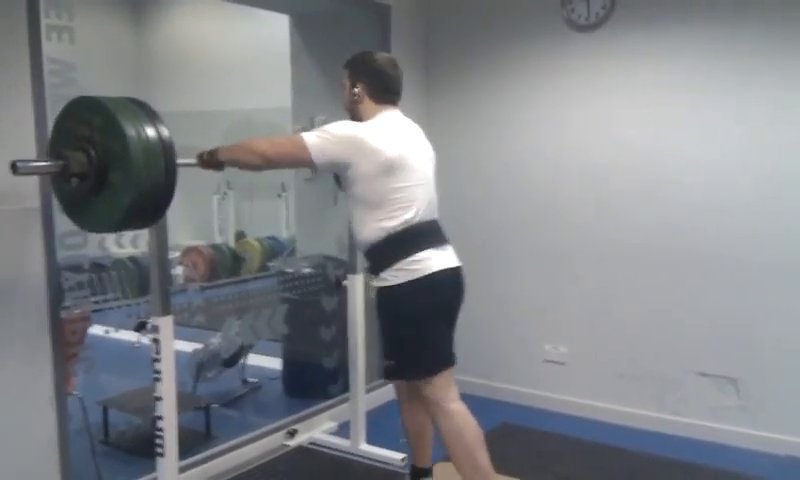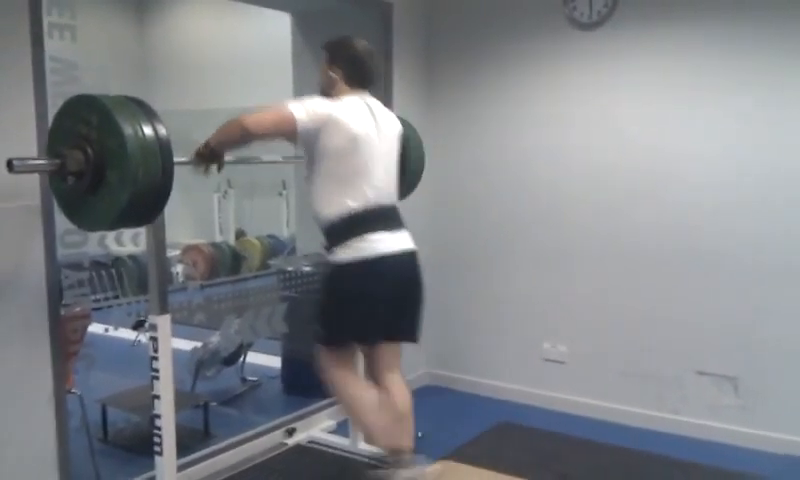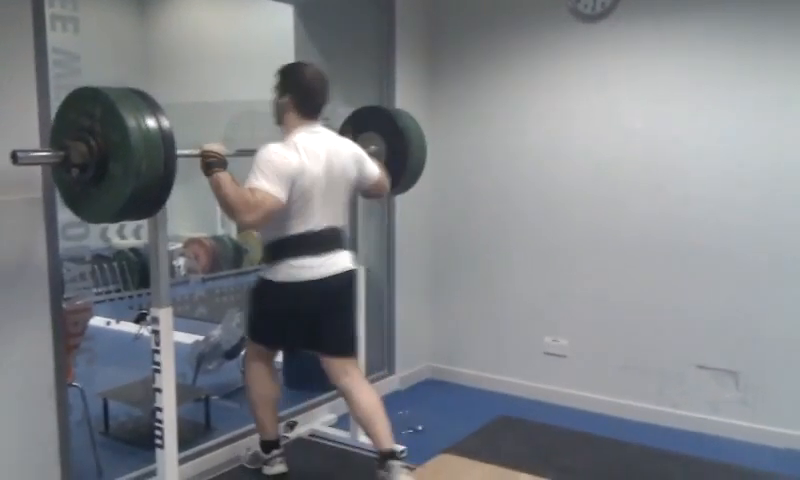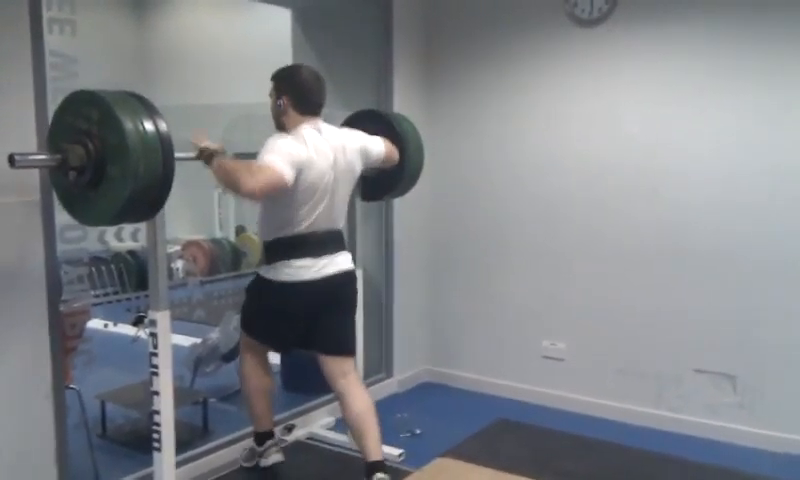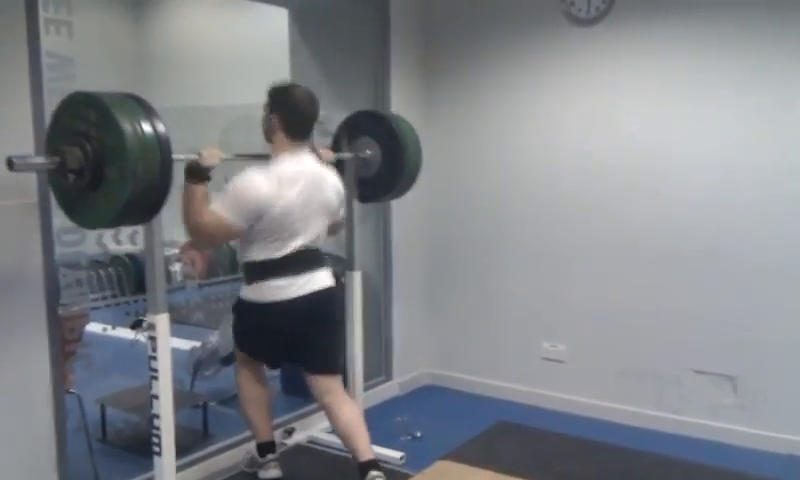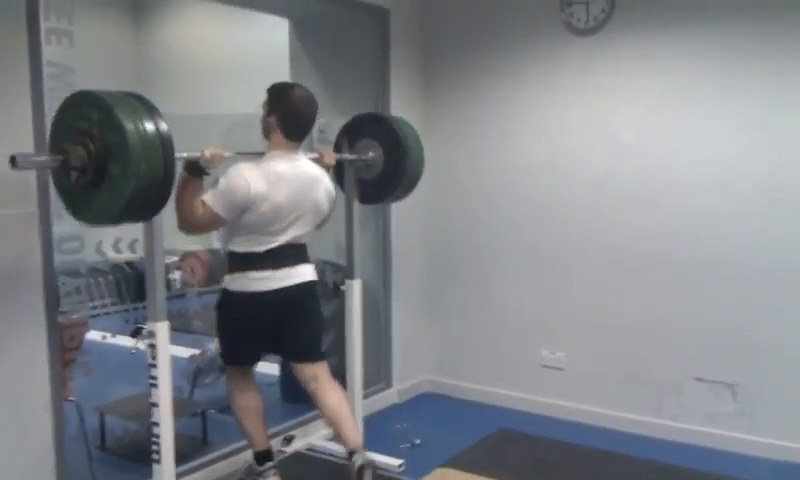
dt=0.4s
person 1, frame 1
left shoulder: (354, 137)
right shoulder: (408, 131)
left elbow: (268, 154)
left wrist: (216, 155)
left hip: (412, 281)
right hip: (437, 272)
left knee: (440, 397)
right knee: (409, 383)
person 1, frame 2
left shoulder: (326, 113)
right shoulder: (387, 118)
left elbow: (250, 125)
left wrist: (209, 149)
left hip: (360, 261)
right hip: (401, 255)
left knee: (335, 363)
right knee: (387, 370)
person 1, frame 3
left shoulder: (279, 155)
right shoulder: (347, 148)
left elbow: (249, 214)
right elbow: (382, 186)
left wrist: (216, 168)
left hip: (290, 279)
right hip: (338, 272)
left knee: (258, 358)
right knee: (347, 374)
person 1, frame 4
left shoulder: (287, 146)
right shoulder: (350, 141)
left elbow: (254, 184)
right elbow: (392, 155)
left wrist: (215, 157)
left hip: (288, 279)
right hip: (338, 273)
left knee: (252, 351)
right knee: (345, 375)
left ankle: (265, 444)
person 1, frame 5
left shoulder: (255, 183)
right shoulder: (330, 179)
left elbow: (201, 233)
left wrist: (198, 176)
left hip: (269, 299)
right hip: (319, 292)
left knee: (248, 366)
right knee: (331, 391)
person 1, frame 6
left shoulder: (246, 178)
right shoulder: (321, 179)
left elbow: (191, 221)
left wrist: (195, 171)
left hip: (249, 293)
right hip: (300, 286)
left knee: (239, 376)
right knee: (318, 378)
